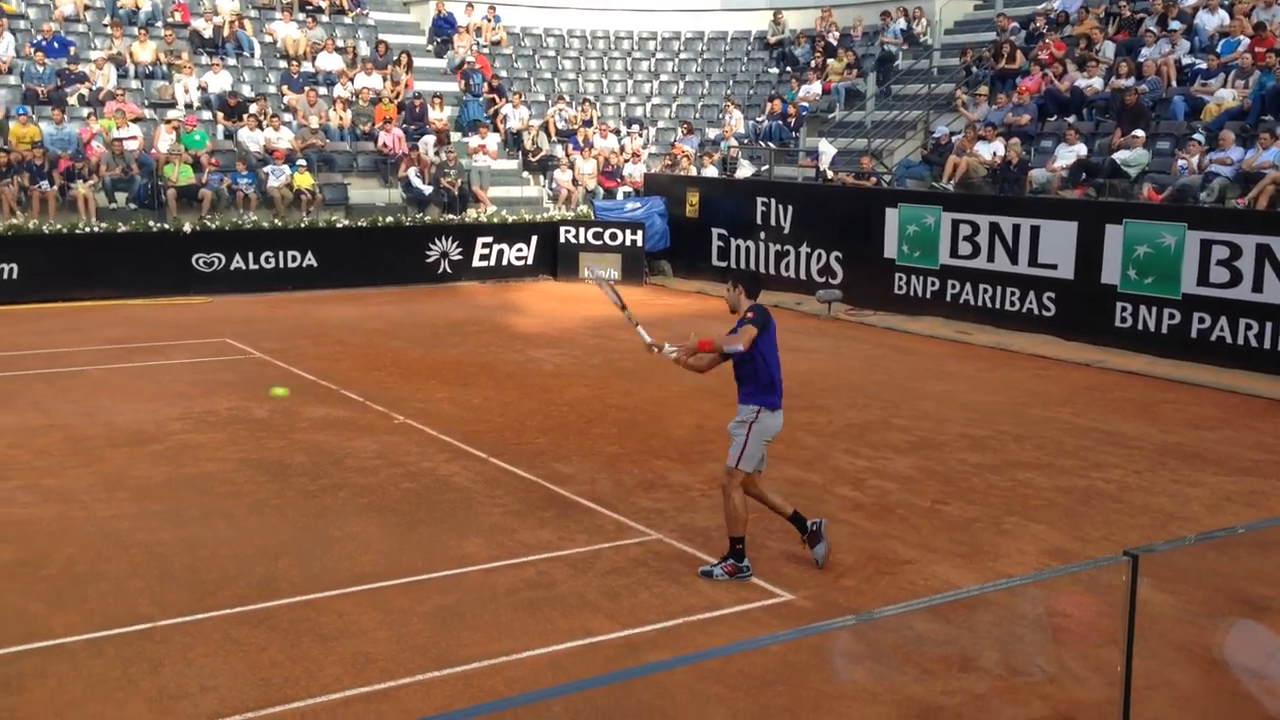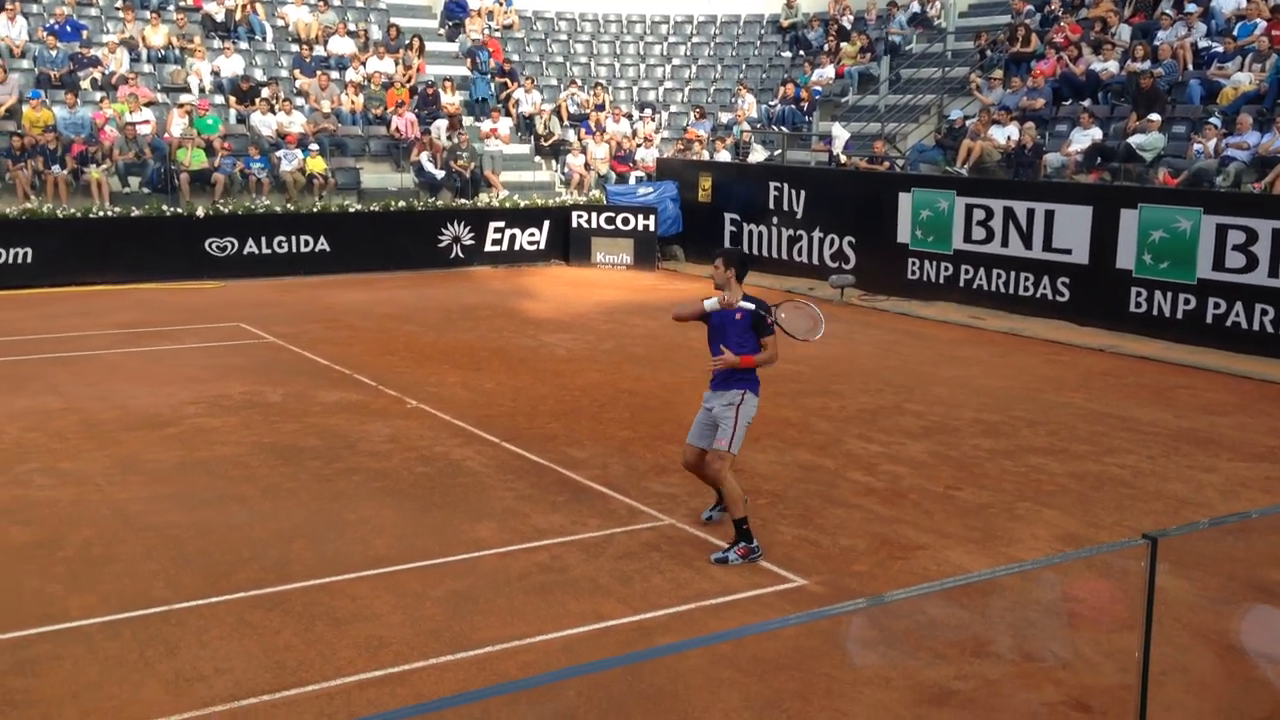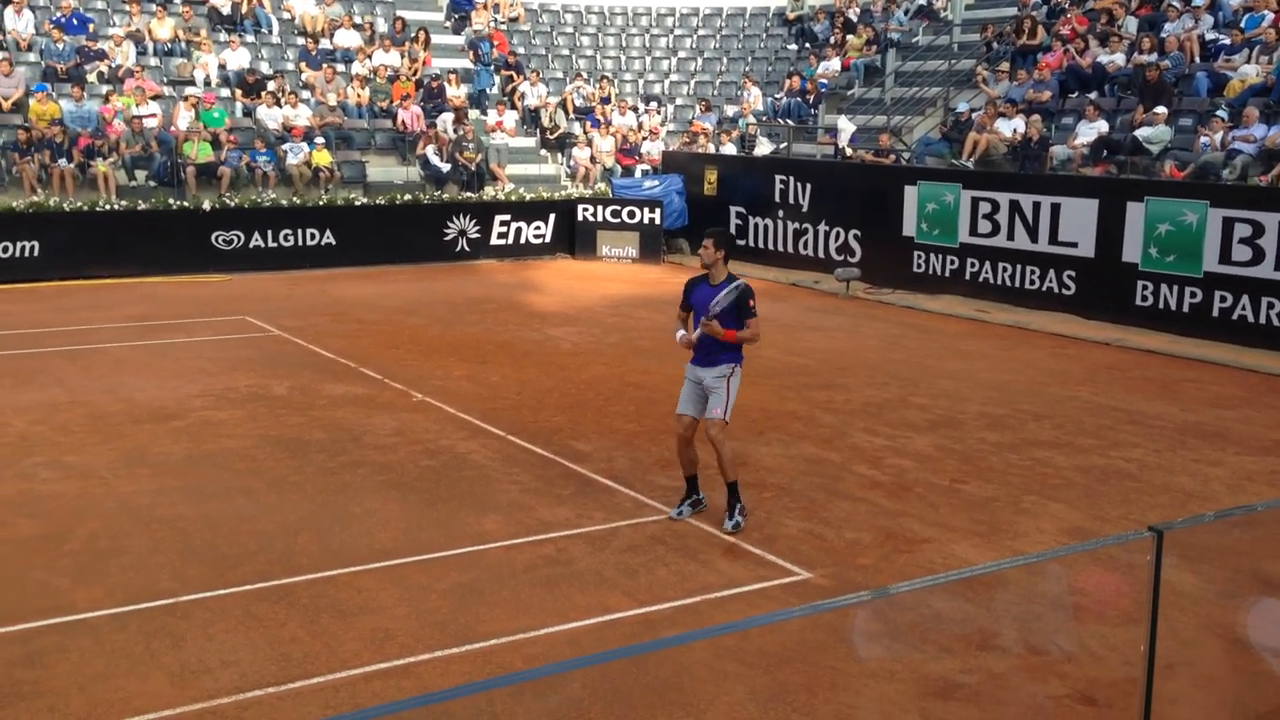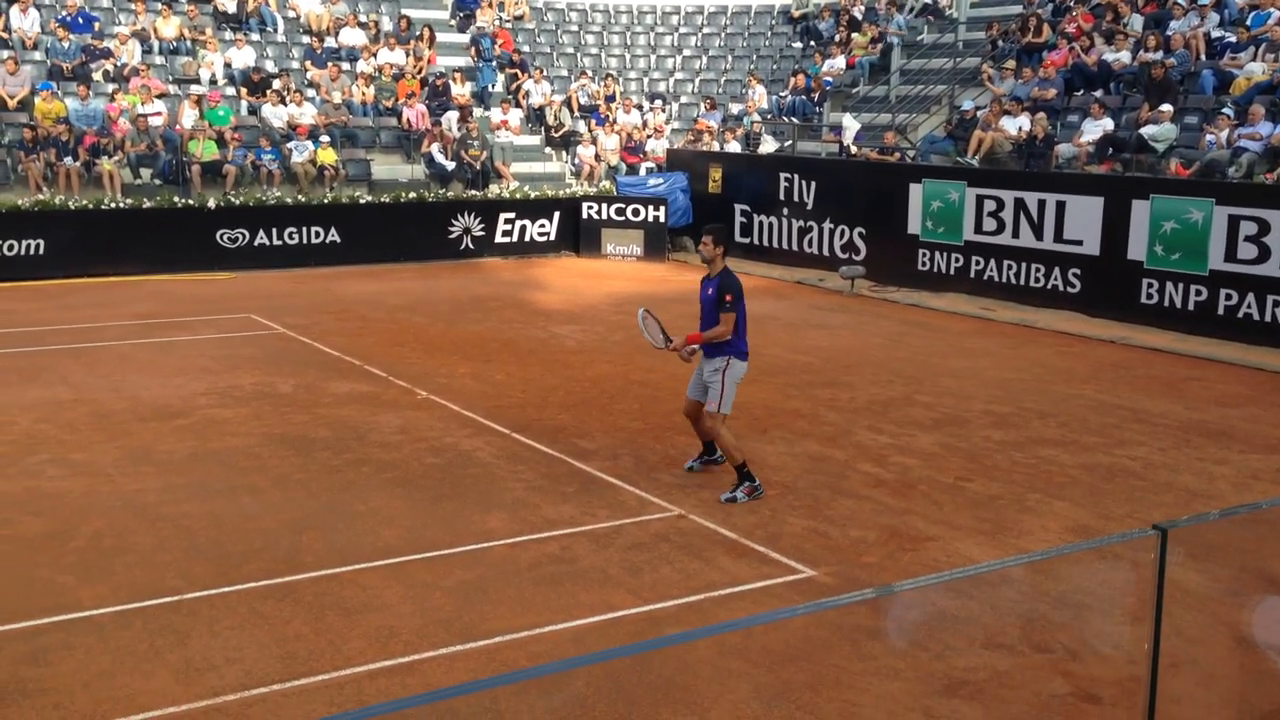
dt=0.3s
person 1, frame 1
left shoulder: (758, 313)
right shoulder: (741, 327)
left elbow: (739, 343)
right elbow: (705, 365)
left wrist: (698, 345)
right wrist: (683, 356)
left hip: (760, 412)
right hip: (758, 412)
left knee: (731, 484)
right knee: (748, 484)
left ankle: (737, 560)
right ankle: (807, 527)
person 1, frame 2
left shoulder: (757, 308)
right shoulder: (712, 306)
left elbow: (772, 354)
right elbow: (677, 315)
left wrist: (736, 362)
right wrist: (714, 303)
left hip: (740, 397)
right hip: (714, 395)
left knee: (722, 466)
right knee: (691, 459)
left ankle: (746, 542)
right ankle: (727, 499)
person 1, frame 3
left shoulder: (741, 290)
right shoulder: (693, 285)
left elbow: (754, 335)
right elbow: (680, 319)
left wrist: (722, 334)
right wrist: (682, 336)
left hip: (725, 370)
right hip: (696, 369)
left knee: (715, 433)
right knee: (683, 433)
left ankle: (735, 502)
right ankle: (693, 495)
person 1, frame 4
left shoulder: (729, 284)
right shoulder: (707, 280)
left elbow: (725, 331)
left wrist: (688, 340)
right wrist: (692, 347)
left hip: (728, 361)
right hip: (709, 359)
left knee: (714, 423)
right knee: (691, 410)
left ankle: (749, 482)
right ankle: (711, 453)
